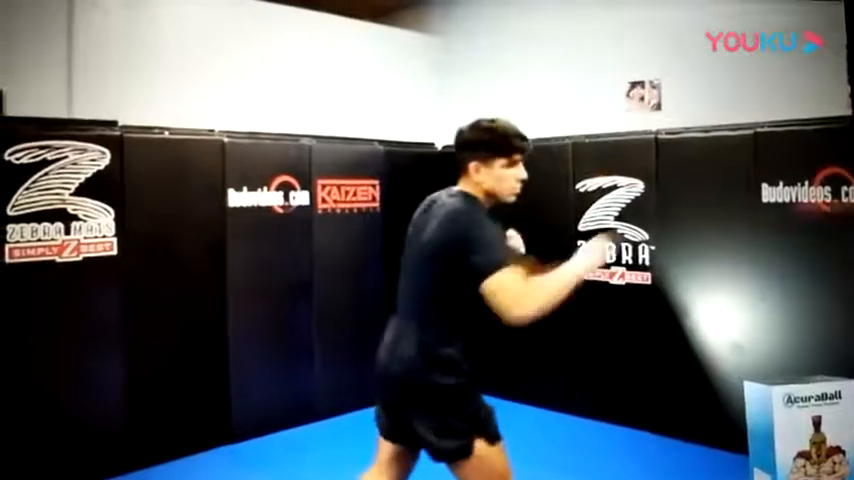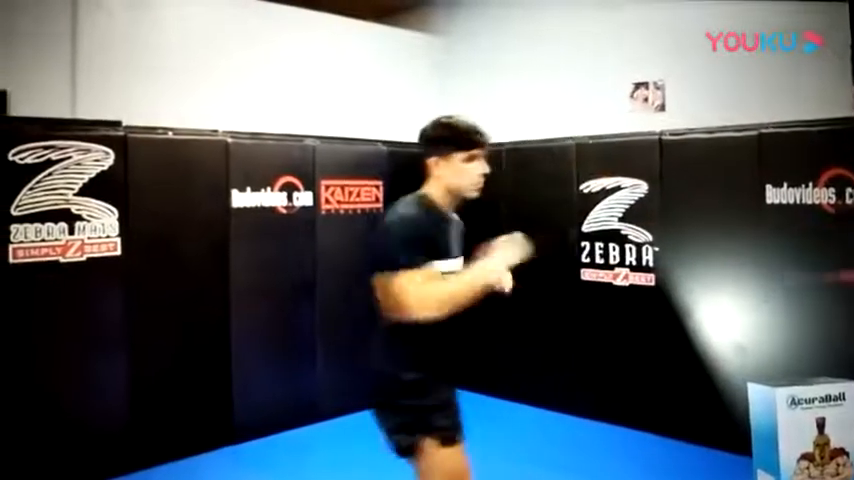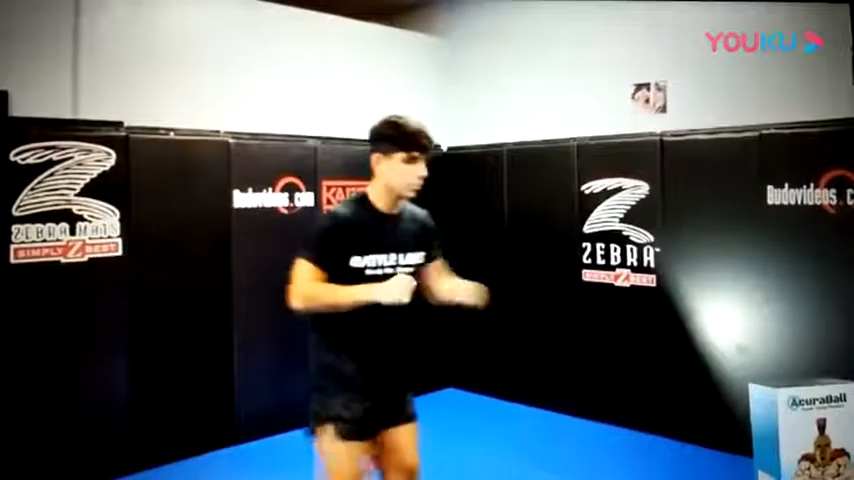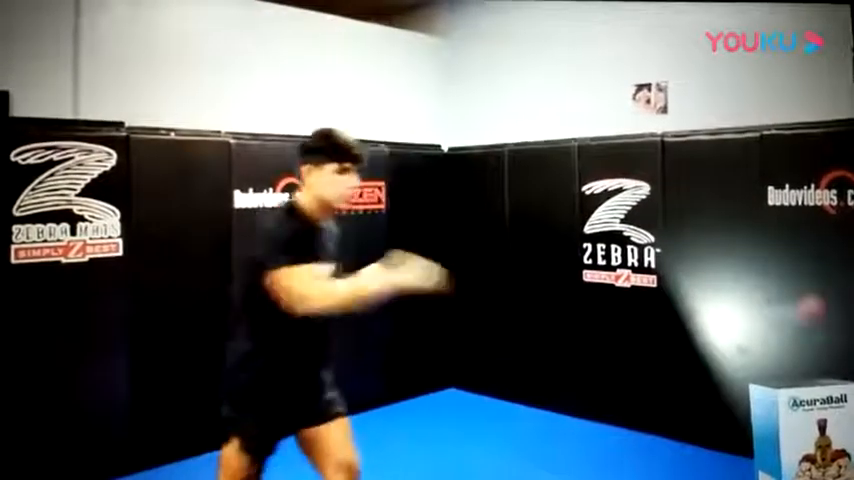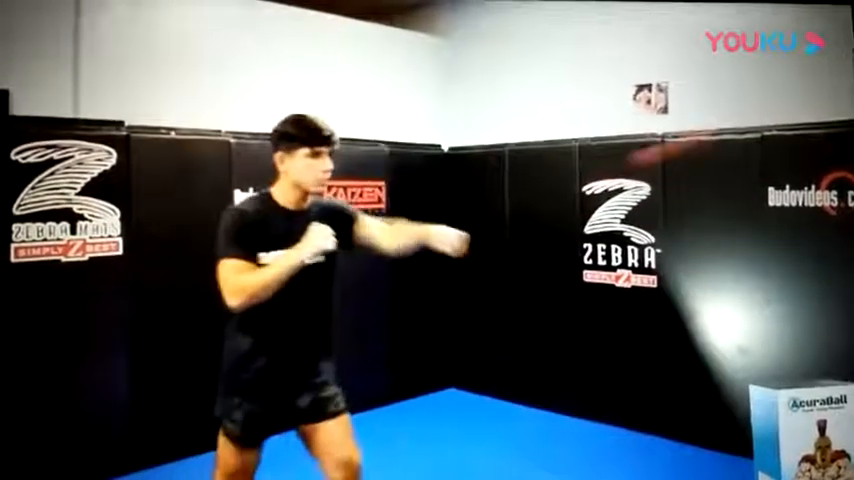
dt=0.4s
person 1, frame 1
left shoulder: (436, 205)
right shoulder: (475, 226)
right elbow: (520, 305)
left wrist: (502, 251)
right wrist: (581, 263)
left hip: (396, 363)
right hip: (437, 377)
person 1, frame 2
left shoulder: (450, 221)
right shoulder: (409, 223)
right elbow: (422, 305)
left wrist: (490, 279)
right wrist: (488, 268)
left hip: (428, 371)
right hip: (410, 377)
person 1, frame 3
left shoulder: (419, 223)
right shoulder: (340, 222)
left elbow: (438, 284)
right elbow: (301, 296)
left wrist: (463, 290)
right wrist: (377, 293)
left hip: (391, 370)
right hip: (341, 369)
person 1, frame 4
left shoulder: (325, 230)
right shoulder: (279, 229)
right elbow: (306, 298)
left wrist: (365, 281)
right wrist: (393, 279)
left hip: (310, 375)
right hip: (261, 377)
person 1, frame 5
left shoulder: (329, 214)
right shoulder: (243, 218)
left elbow: (387, 237)
right elbow: (236, 294)
left wrist: (429, 233)
right wrist: (302, 251)
left hip: (312, 369)
right hip: (252, 372)
